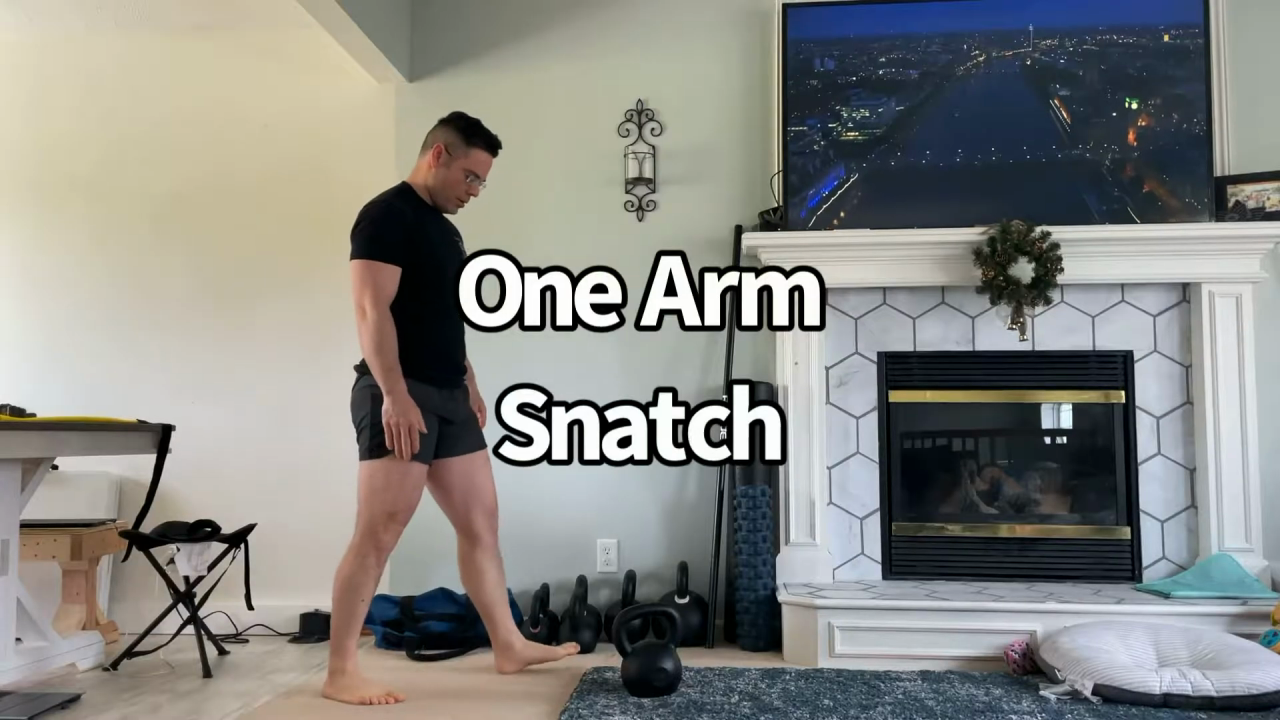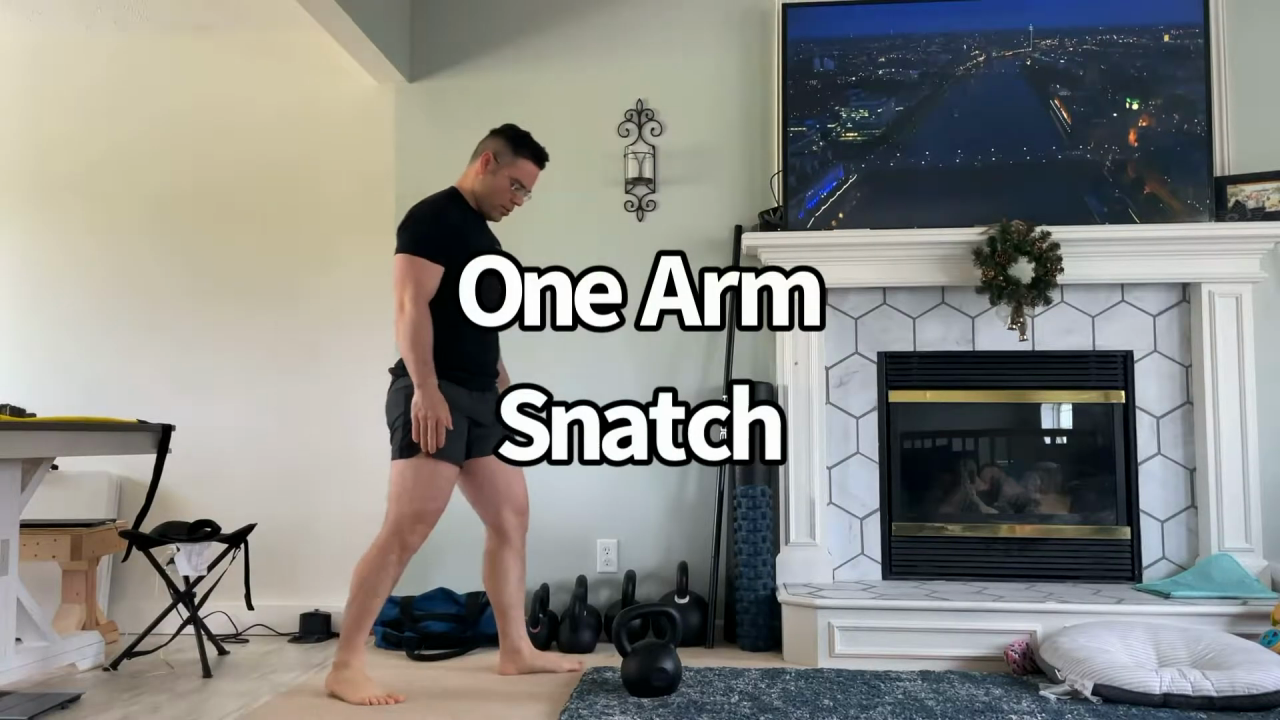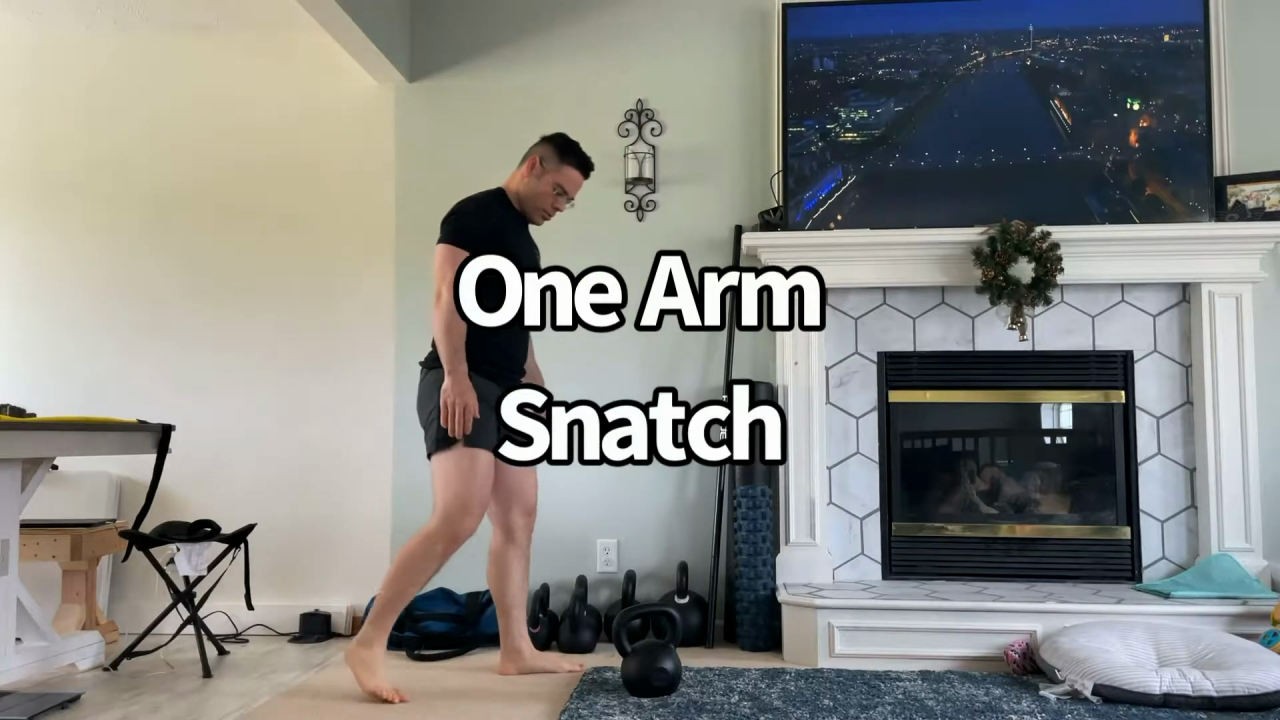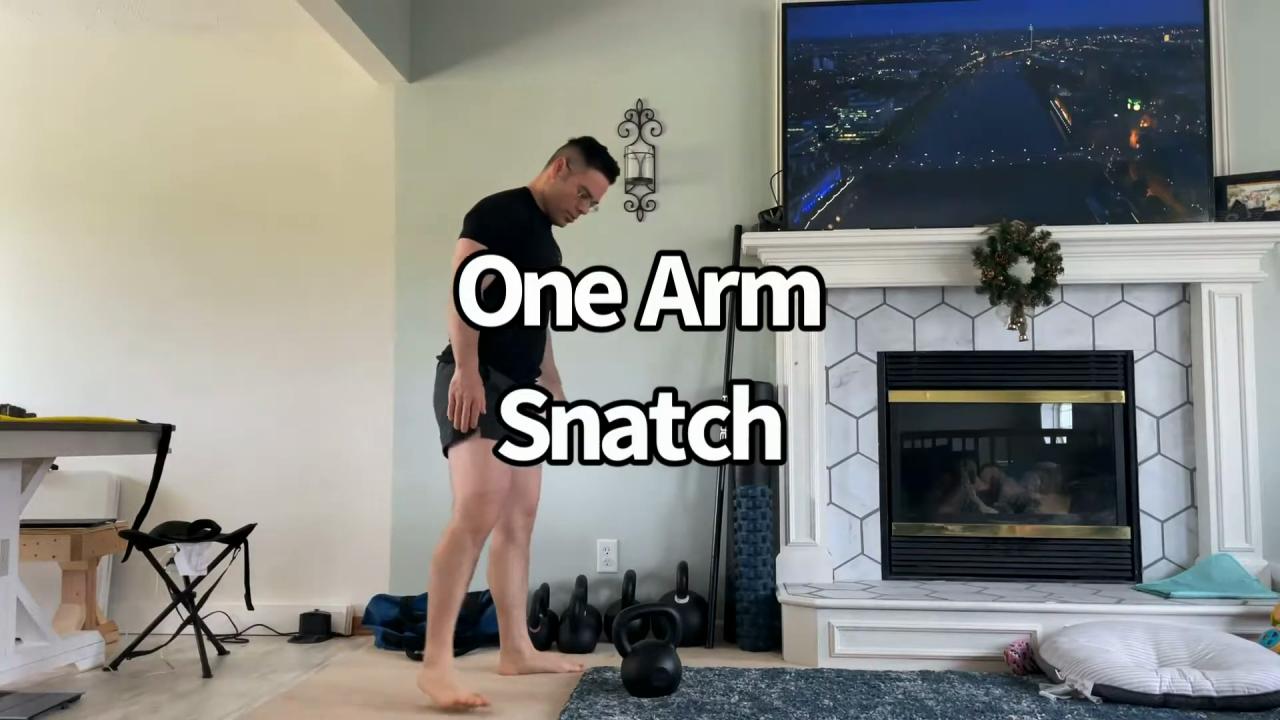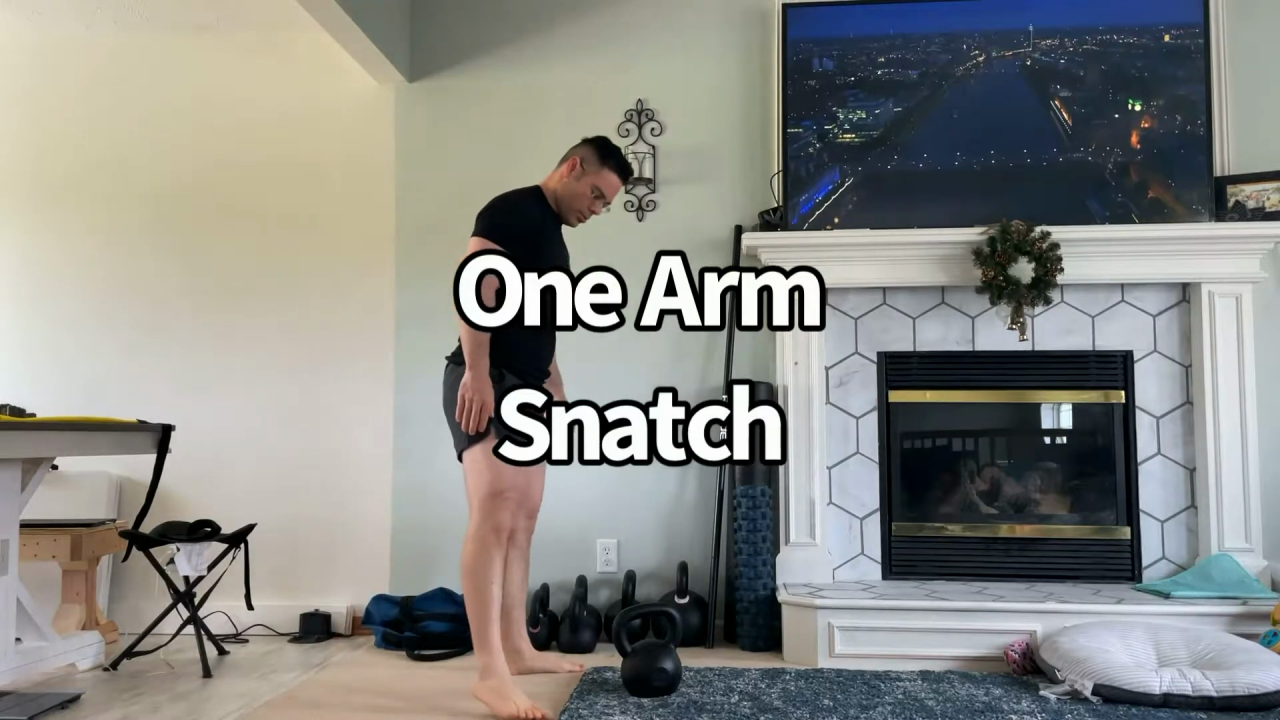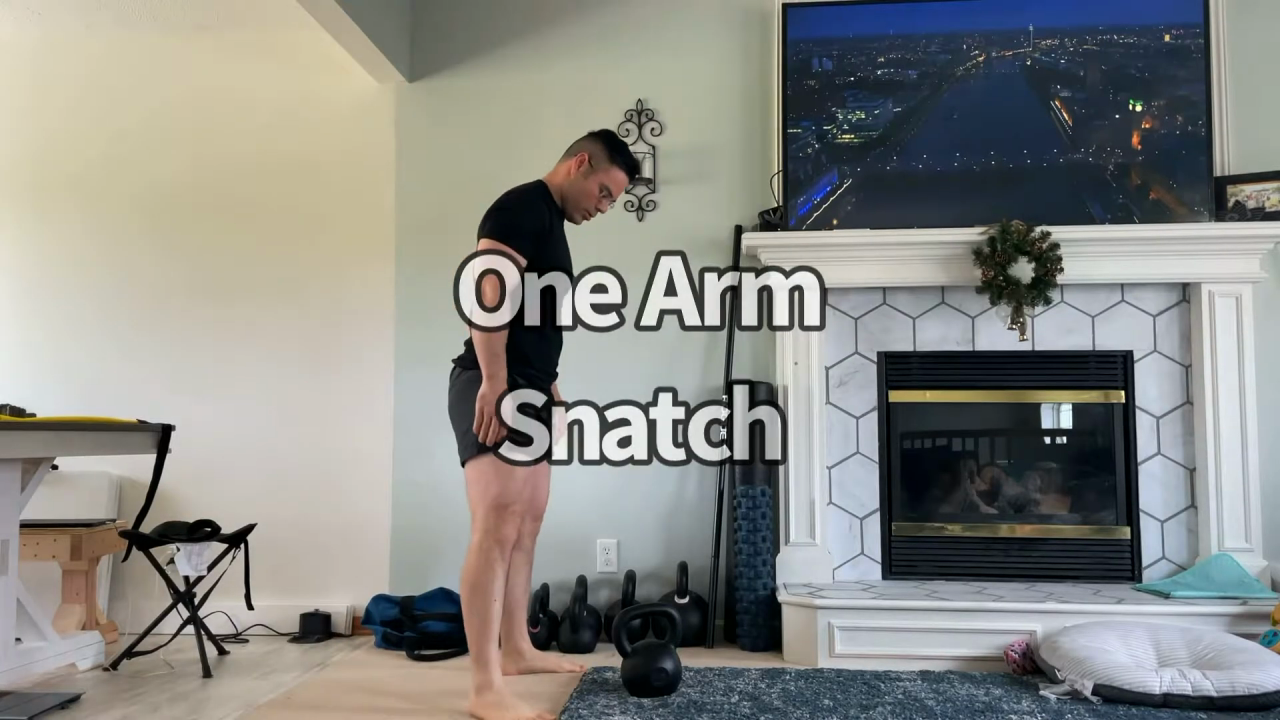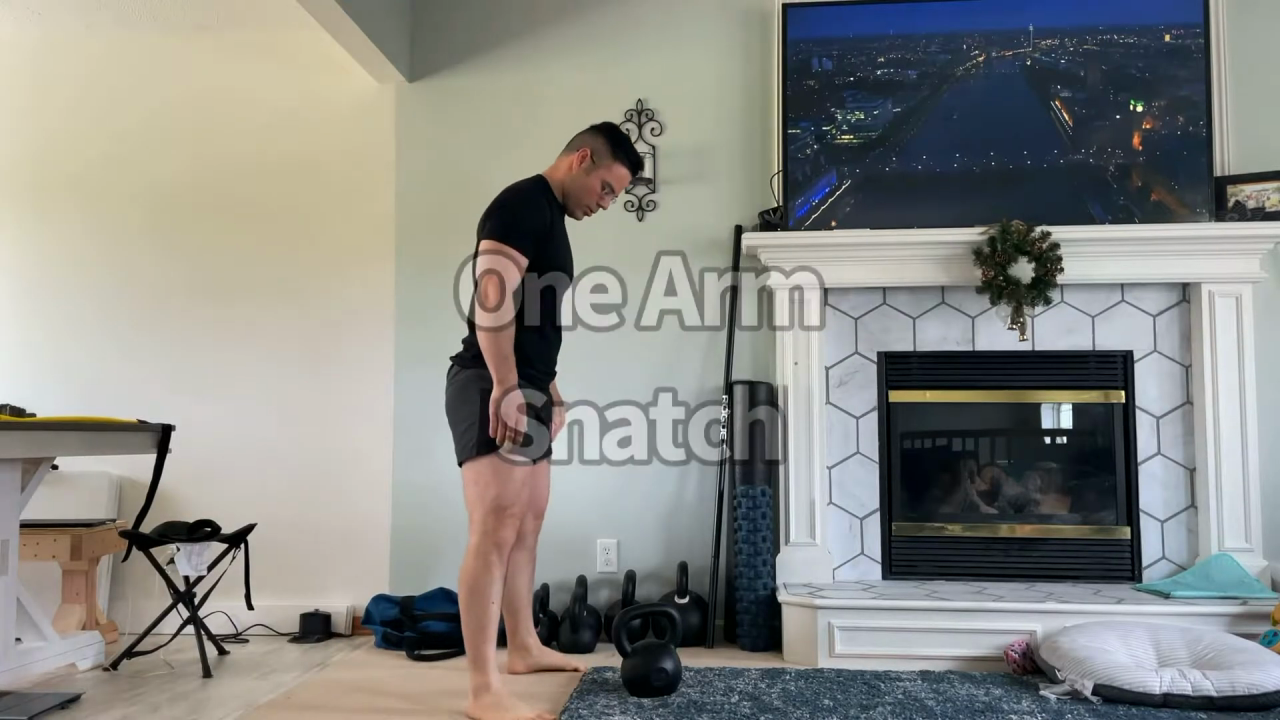
dt=0.2s
person 1, frame 1
left shoulder: (444, 229)
right shoulder: (386, 216)
right elbow: (370, 311)
left wrist: (470, 383)
right wrist: (394, 394)
left hip: (447, 398)
right hip: (401, 398)
left knee: (482, 522)
right knee: (378, 534)
left ankle: (509, 645)
right ankle: (341, 671)
person 1, frame 2
left shoulder: (484, 235)
right shoulder: (432, 219)
right elbow: (411, 307)
left wrist: (505, 388)
right wrist: (425, 390)
left hip: (482, 398)
right hip: (436, 397)
left knee: (511, 522)
right knee: (406, 531)
left ankle: (516, 649)
right ankle: (347, 665)
person 1, frame 3
left shoulder: (524, 240)
right shoulder: (476, 215)
right elbow: (446, 299)
left wrist: (539, 389)
right wrist: (455, 378)
left hip: (505, 393)
right hip: (460, 390)
left knee: (519, 520)
right knee: (456, 519)
left ankle: (518, 648)
right ankle: (369, 646)
person 1, frame 4
left shoulder: (545, 240)
right shoulder: (500, 213)
right elbow: (463, 291)
left wrist: (554, 388)
right wrist: (466, 370)
left hip: (517, 390)
right hip: (477, 384)
left knee: (517, 521)
right knee: (477, 513)
left ankle: (516, 648)
right ankle: (437, 661)
person 1, frame 5
left shoulder: (552, 234)
right shoulder: (512, 211)
right elbow: (477, 291)
left wrist: (555, 388)
right wrist: (477, 373)
left hip: (524, 388)
right hip: (488, 384)
left knee: (520, 523)
right knee: (493, 517)
left ankle: (517, 649)
right ankle: (491, 671)
person 1, frame 6
left shoulder: (550, 224)
right shoulder: (520, 208)
right elbow: (489, 295)
left wrist: (550, 390)
right wrist: (494, 383)
left hip: (527, 392)
right hip: (494, 390)
left knee: (525, 526)
right knee: (497, 529)
left ankle: (516, 650)
person 1, frame 7
left shoulder: (551, 218)
right shoulder: (520, 205)
right elbow: (492, 298)
left wrist: (547, 389)
right wrist: (504, 387)
left hip: (525, 393)
right hip: (491, 389)
left knee: (527, 526)
right knee: (495, 533)
left ankle: (524, 647)
